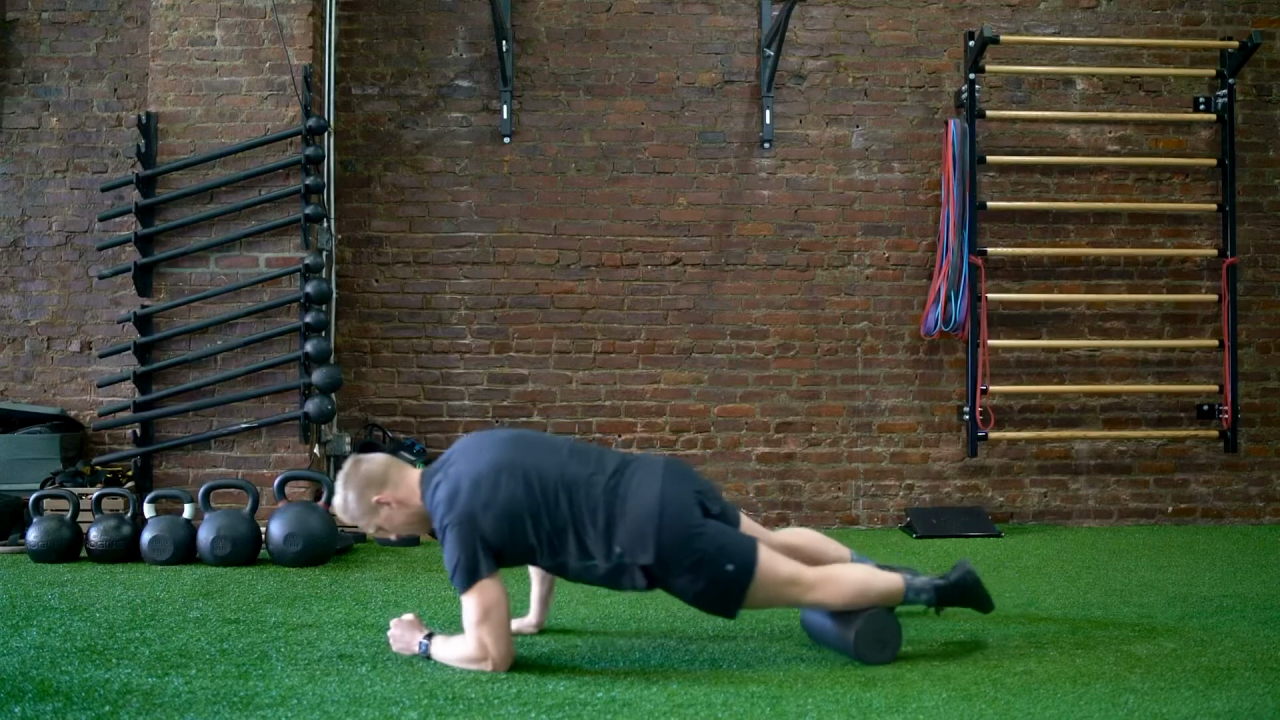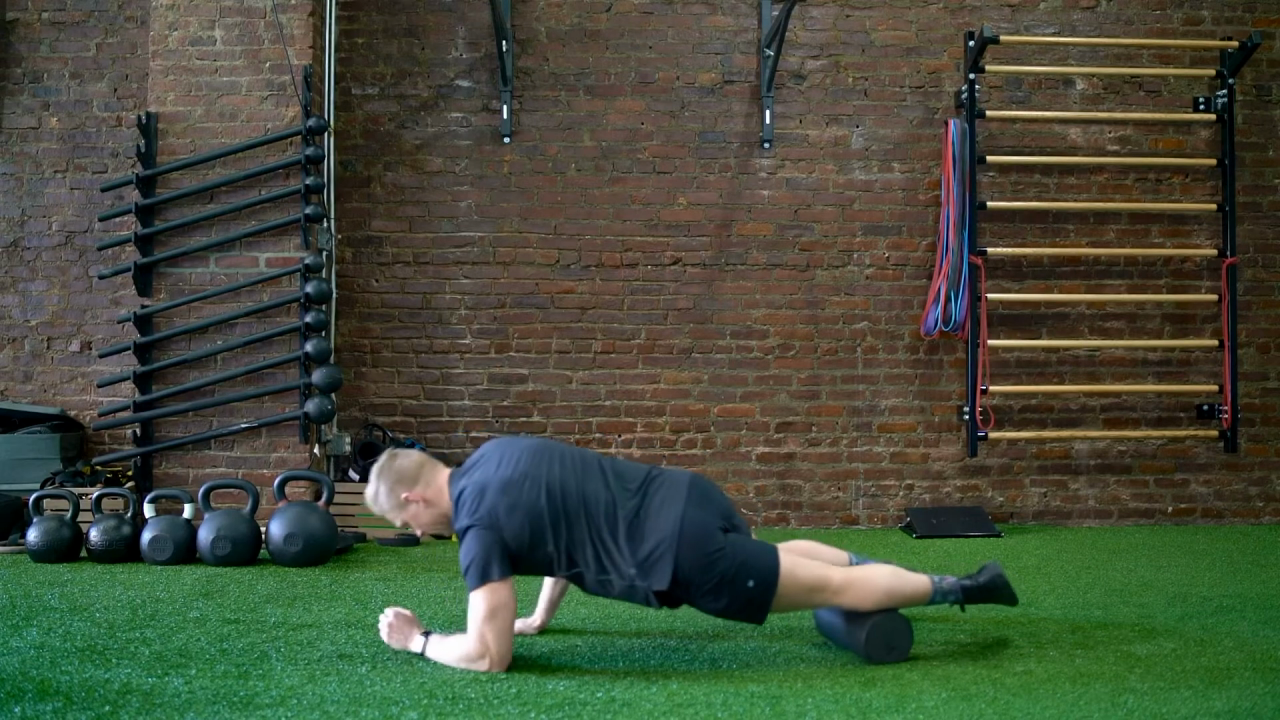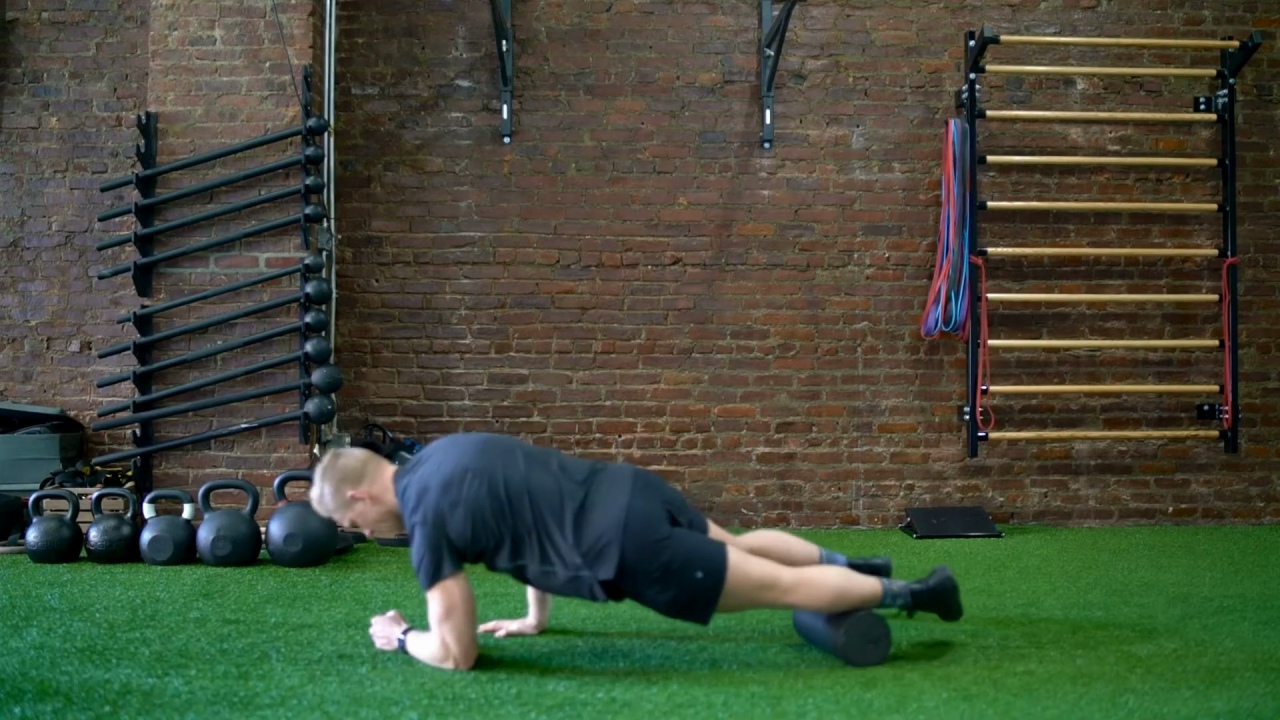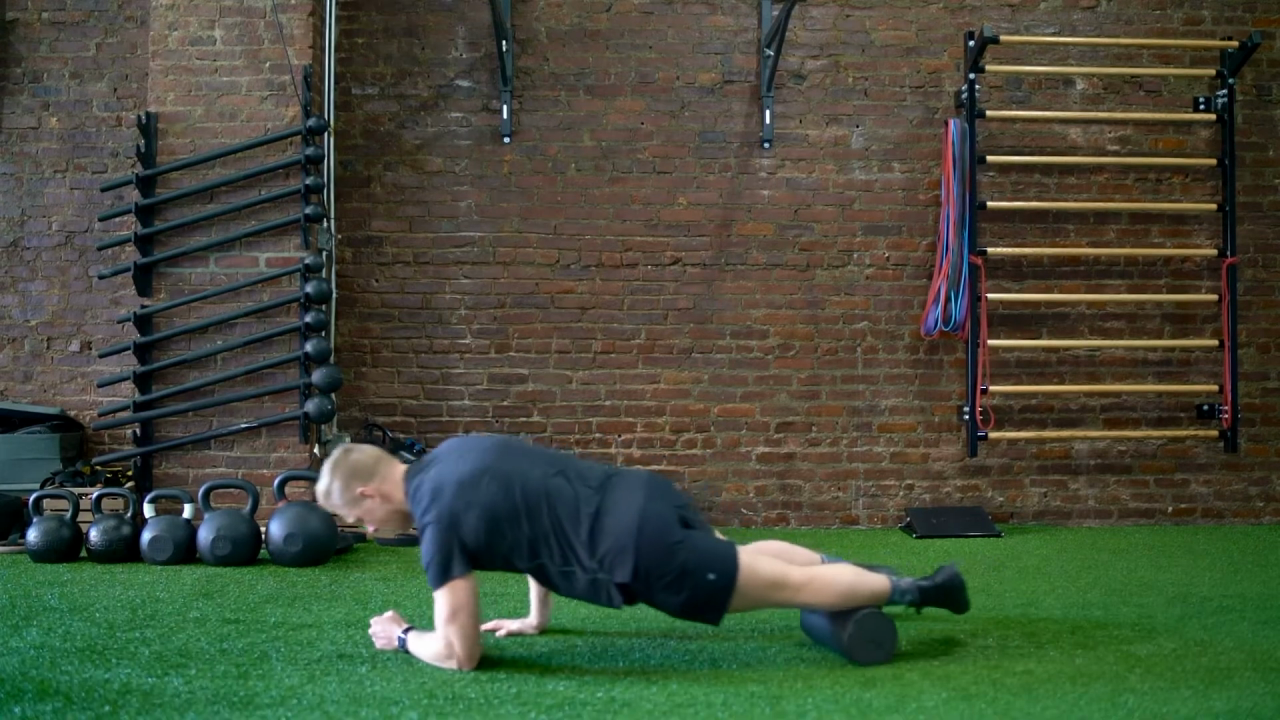
dt=1s
person 1, frame 1
left shoulder: (458, 519)
right shoulder: (467, 454)
left elbow: (490, 654)
left wrist: (423, 644)
right wrist: (537, 614)
left hip: (659, 534)
right hip: (662, 482)
left knee: (804, 584)
right knee: (772, 540)
left ankle: (934, 589)
right ankle: (880, 571)
person 1, frame 2
left shoulder: (478, 522)
right shoulder: (497, 455)
left elbow: (488, 655)
left wrist: (417, 639)
right wrist: (539, 617)
left hip: (680, 553)
right hip: (683, 496)
left knee: (827, 586)
right knee: (772, 552)
left ankle: (963, 587)
right ankle: (866, 563)
person 1, frame 3
left shoulder: (426, 518)
right shoulder: (442, 458)
left elbow: (457, 654)
left wrist: (401, 637)
right wrist: (535, 619)
left hip: (627, 545)
right hip: (630, 490)
left knee: (777, 586)
right knee: (735, 545)
left ankle: (910, 594)
right ankle: (848, 565)
person 1, frame 4
left shoulder: (440, 518)
right shoulder: (454, 455)
left elbow: (460, 653)
left wrist: (402, 637)
right wrist: (536, 617)
left hip: (637, 550)
right hip: (641, 497)
left knee: (787, 588)
right knee: (739, 553)
left ankle: (918, 589)
right ankle: (847, 569)
